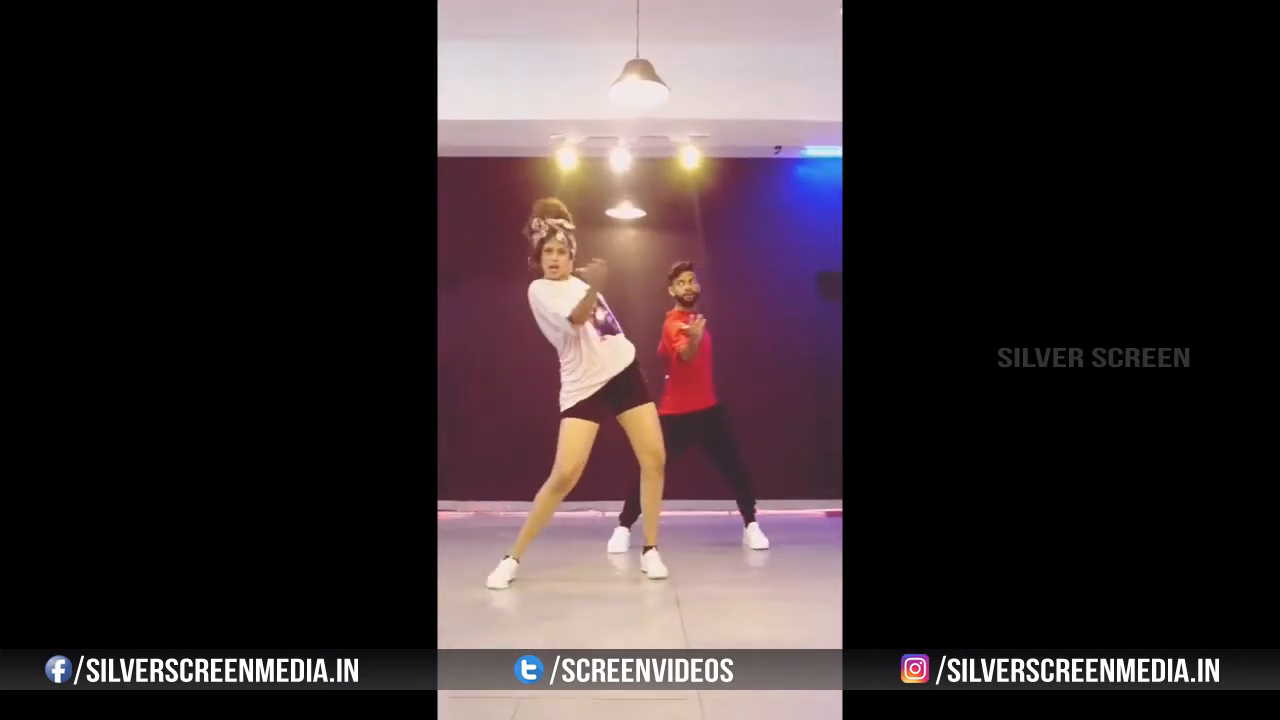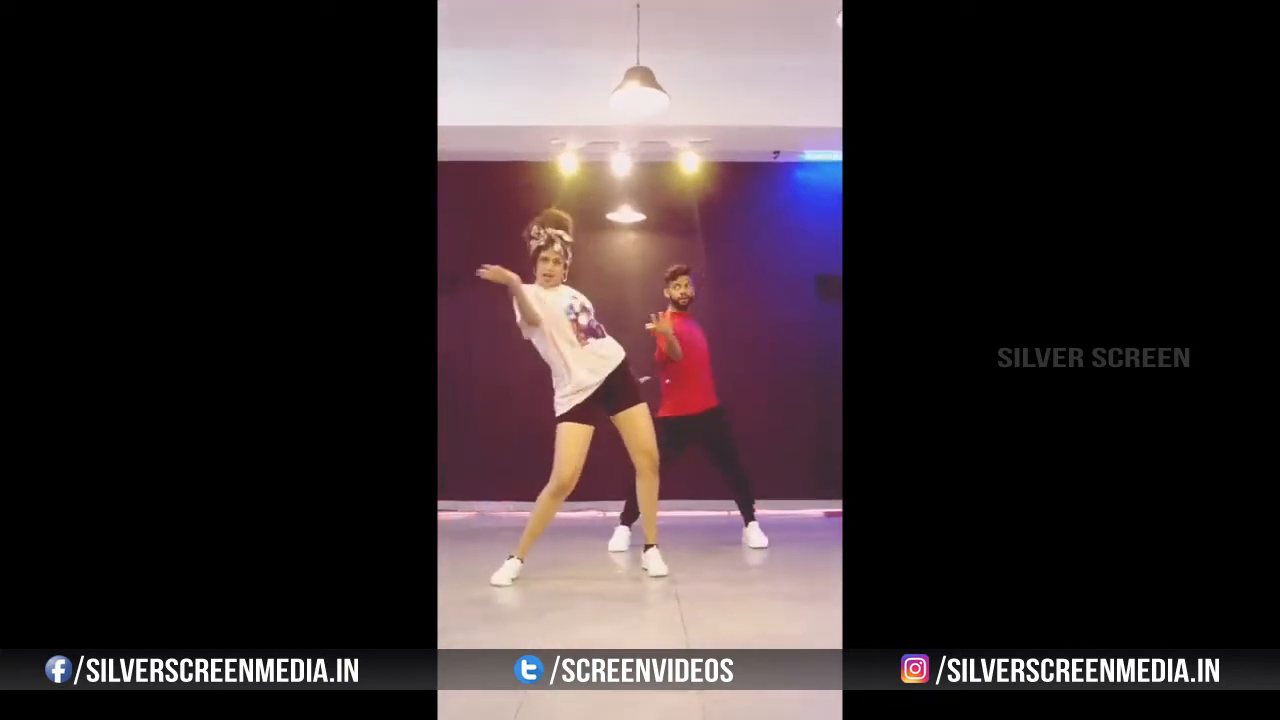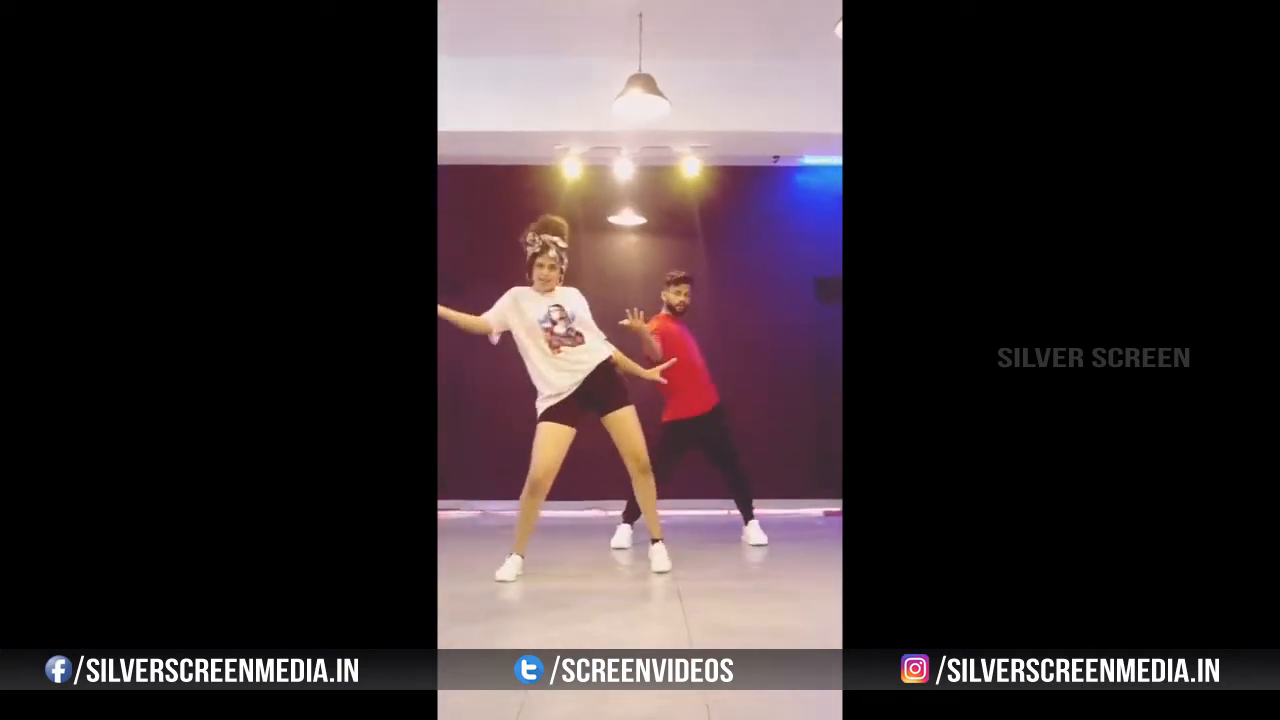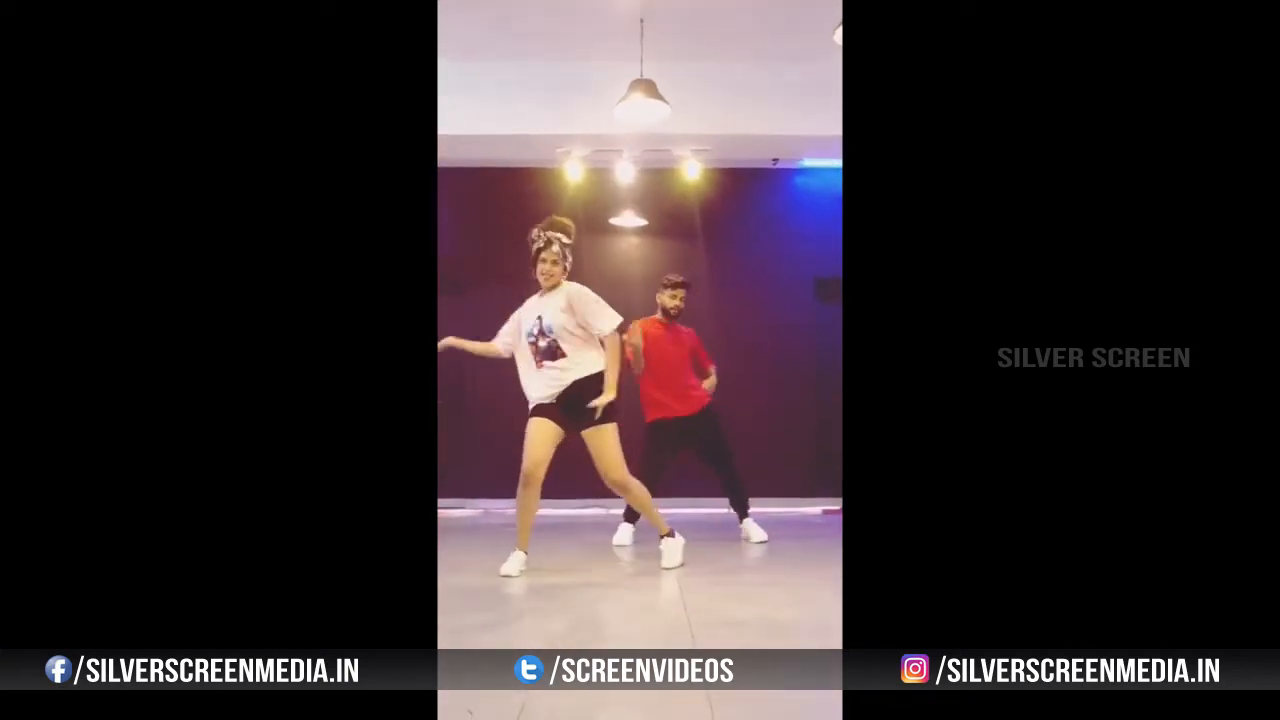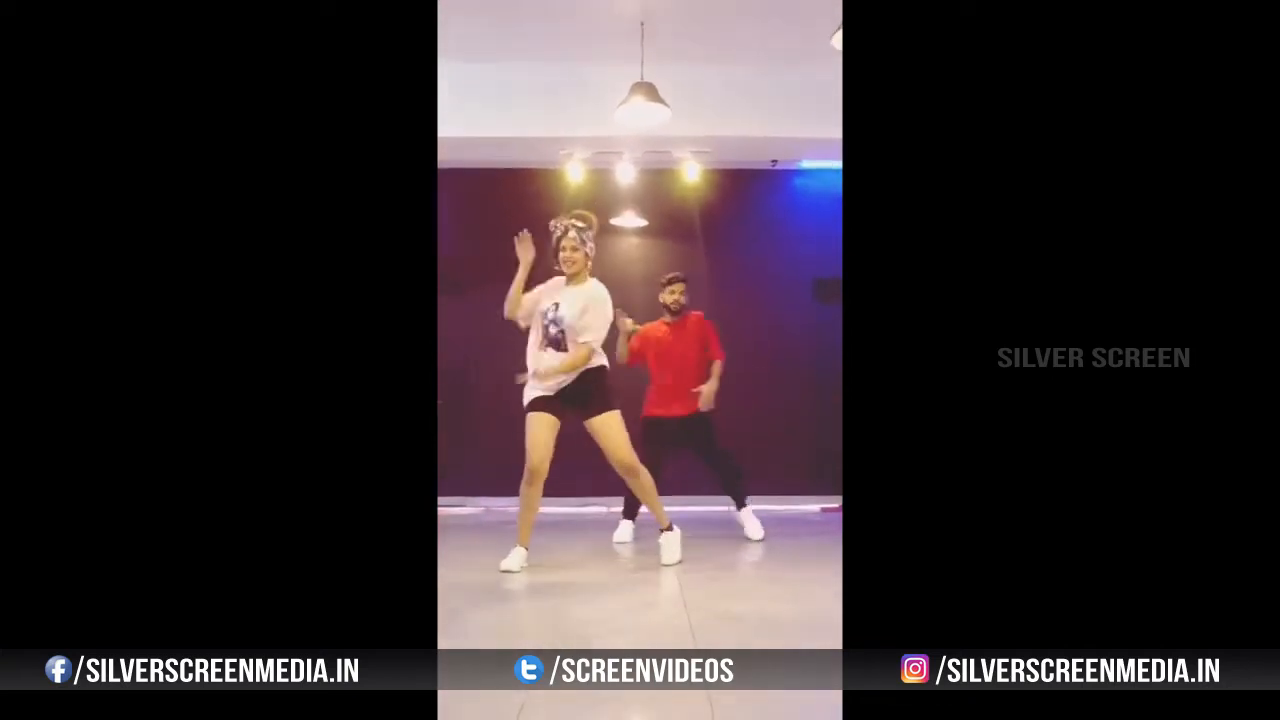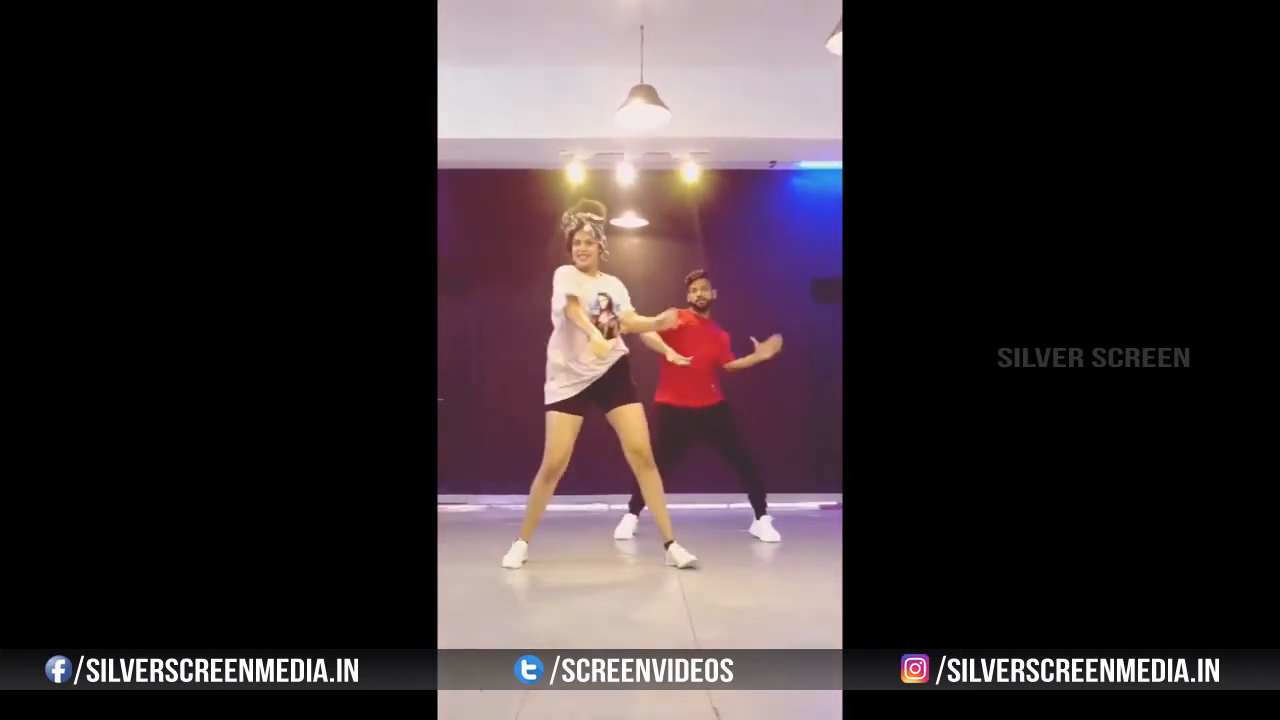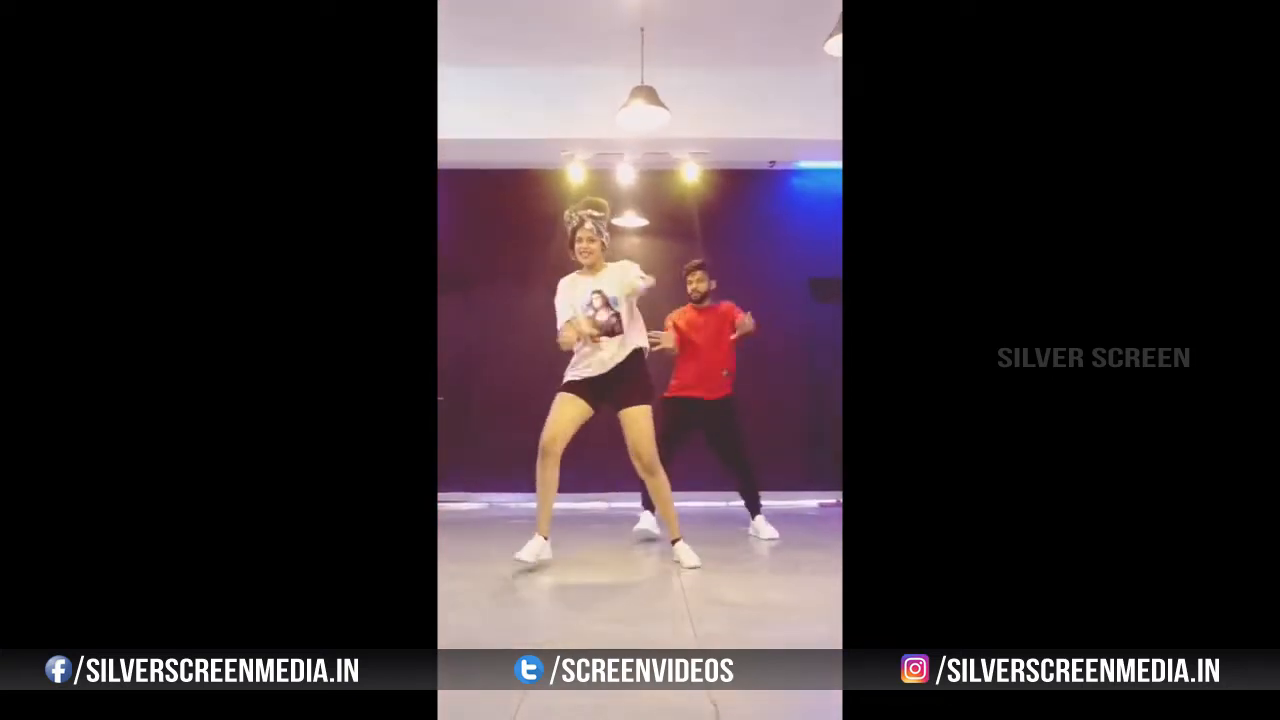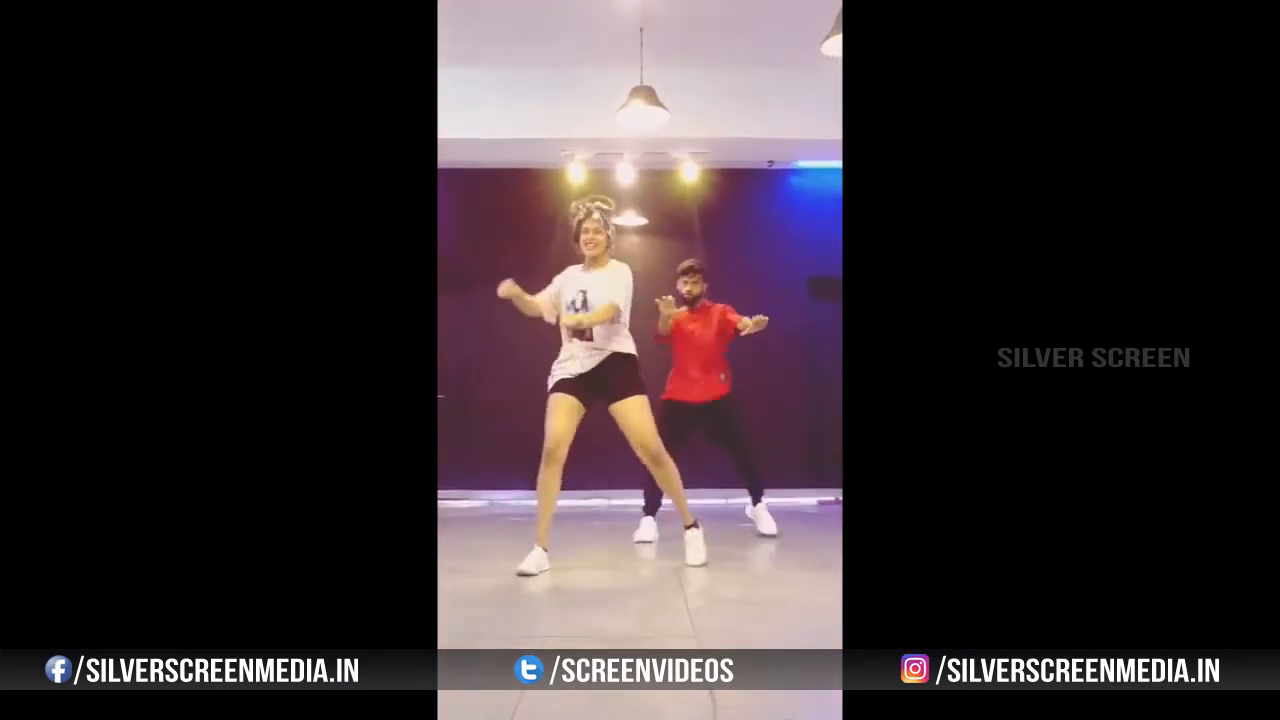
dt=0.2s
person 1, frame 1
left shoulder: (578, 284)
right shoulder: (541, 290)
right elbow: (577, 317)
right wrist: (596, 286)
left hip: (625, 372)
right hip: (584, 387)
left knee: (655, 459)
right knee: (564, 476)
left ankle: (650, 550)
right ankle: (513, 558)
person 1, frame 2
left shoulder: (573, 294)
right shoulder: (532, 293)
right elbow: (530, 318)
left wrist: (625, 369)
right wrist: (514, 286)
left hip: (616, 375)
right hip: (578, 391)
left knee: (649, 459)
right knee: (563, 480)
left ankle: (650, 548)
right ankle: (517, 557)
person 1, frame 3
left shoulder: (573, 296)
right shoulder: (517, 298)
left elbow: (597, 340)
right elbow: (483, 324)
left wrist: (641, 370)
right wrist: (437, 310)
left hip: (600, 378)
right hip: (558, 394)
left knee: (639, 463)
right knee: (539, 478)
left ankle: (656, 542)
right ankle: (517, 555)
person 1, frame 4
left shoulder: (574, 294)
right shoulder: (529, 305)
left elbow: (611, 336)
right elbow: (499, 349)
left wrist: (610, 387)
right wrist: (457, 343)
left hip: (585, 389)
right hip: (544, 396)
left knee: (617, 479)
right knee: (530, 473)
left ankle: (668, 535)
right ankle: (521, 551)
person 1, frame 5
left shoulder: (597, 293)
right shoulder: (553, 286)
left elbow: (585, 350)
right elbow: (512, 313)
left wrist: (548, 371)
right wrist: (524, 265)
left hip: (587, 381)
right hip: (544, 387)
left knee: (626, 462)
right knee: (535, 468)
left ankle: (666, 528)
right ankle: (521, 547)
person 1, frame 6
left shoulder: (615, 285)
right shoulder: (564, 276)
left elbow: (630, 324)
right elbow: (572, 306)
left wrist: (658, 321)
right wrist: (594, 338)
left hip: (614, 373)
right hip: (569, 378)
left knee: (642, 455)
right knee: (554, 464)
left ankle: (670, 544)
right ankle: (523, 540)
person 1, frame 7
left shoulder: (623, 269)
right shoulder: (567, 286)
left elbow: (642, 284)
right elbow: (566, 338)
left wrist: (638, 286)
right wrist: (572, 335)
left hip: (626, 367)
right hip: (584, 372)
left knee: (644, 460)
right knee: (549, 444)
left ankle: (677, 540)
right ankle: (542, 537)
person 1, frame 8
left shoulder: (619, 272)
right shoulder: (567, 275)
left elbow: (608, 312)
right elbow: (537, 308)
left wrist: (580, 316)
right wrist: (514, 293)
left hip: (614, 363)
right hip: (571, 367)
left knee: (650, 448)
right knee: (552, 449)
left ankle: (690, 525)
right ankle: (540, 549)
person 2, frame 1
left shoulder: (694, 318)
right shoulder: (675, 322)
right elbow: (685, 355)
right wrist: (693, 338)
left hip: (708, 408)
right hip: (677, 412)
left knee: (735, 467)
left ankle: (751, 526)
right ankle: (623, 529)
person 2, frame 2
left shoulder: (691, 322)
right shoulder: (668, 323)
right elbow: (675, 356)
right wrist: (667, 335)
left hip: (709, 409)
right hip: (676, 414)
left knee: (733, 467)
left ankle: (751, 525)
right ankle: (624, 527)
person 2, frame 3
left shoulder: (682, 328)
right shoulder: (655, 326)
right elbow: (655, 355)
right wrist: (641, 332)
left hip: (710, 410)
right hip: (679, 416)
left knee: (732, 466)
right knee: (656, 472)
left ankle: (750, 523)
right ankle: (626, 525)
person 2, frame 4
left shoulder: (687, 335)
right shoulder: (641, 330)
left elbow: (707, 365)
right elbow: (638, 371)
left wrist: (712, 378)
right wrist: (634, 348)
left hip: (698, 412)
right hip: (661, 417)
left knee: (724, 466)
right knee: (649, 473)
left ankle: (746, 520)
right ankle: (628, 523)
person 2, frame 5
left shoulder: (700, 322)
right shoulder: (648, 331)
left elbow: (717, 359)
right elbow: (623, 360)
left wrist: (713, 384)
right wrist: (624, 333)
left hip: (694, 412)
right hip: (658, 415)
left knee: (721, 462)
right knee: (646, 469)
left ankle: (743, 510)
right ankle: (627, 521)
person 2, frame 6
left shoulder: (720, 335)
right shoulder: (675, 318)
left elbow: (727, 364)
right elbow: (647, 335)
left wrist: (758, 357)
right wrist: (670, 352)
left hip: (712, 405)
right hip: (674, 405)
left knee: (742, 460)
right knee: (659, 463)
left ankle: (761, 518)
right ankle: (631, 516)
person 2, frame 7
left shoulder: (726, 310)
right shoulder: (678, 317)
left elbow: (744, 324)
right elbow: (674, 348)
left wrist: (746, 326)
right wrist: (669, 343)
left hip: (717, 397)
right hip: (681, 395)
left knee: (735, 457)
right knee: (660, 454)
left ankle: (757, 518)
right ankle: (648, 514)
person 2, frame 8
left shoulder: (720, 312)
right shoulder: (673, 315)
left elbow: (743, 326)
right elbow: (662, 333)
left wrist: (757, 323)
right wrist: (666, 315)
left hip: (717, 397)
right hip: (678, 399)
left knee: (741, 451)
left ankle: (757, 504)
right ankle: (648, 518)
